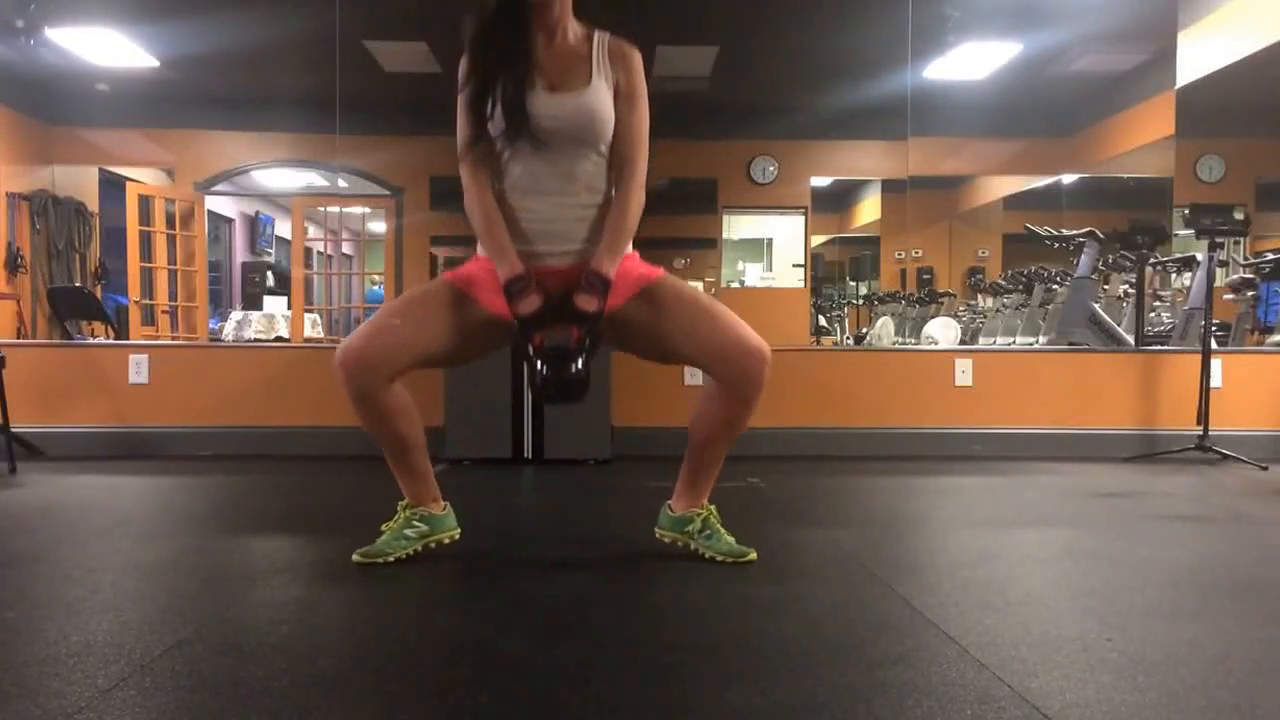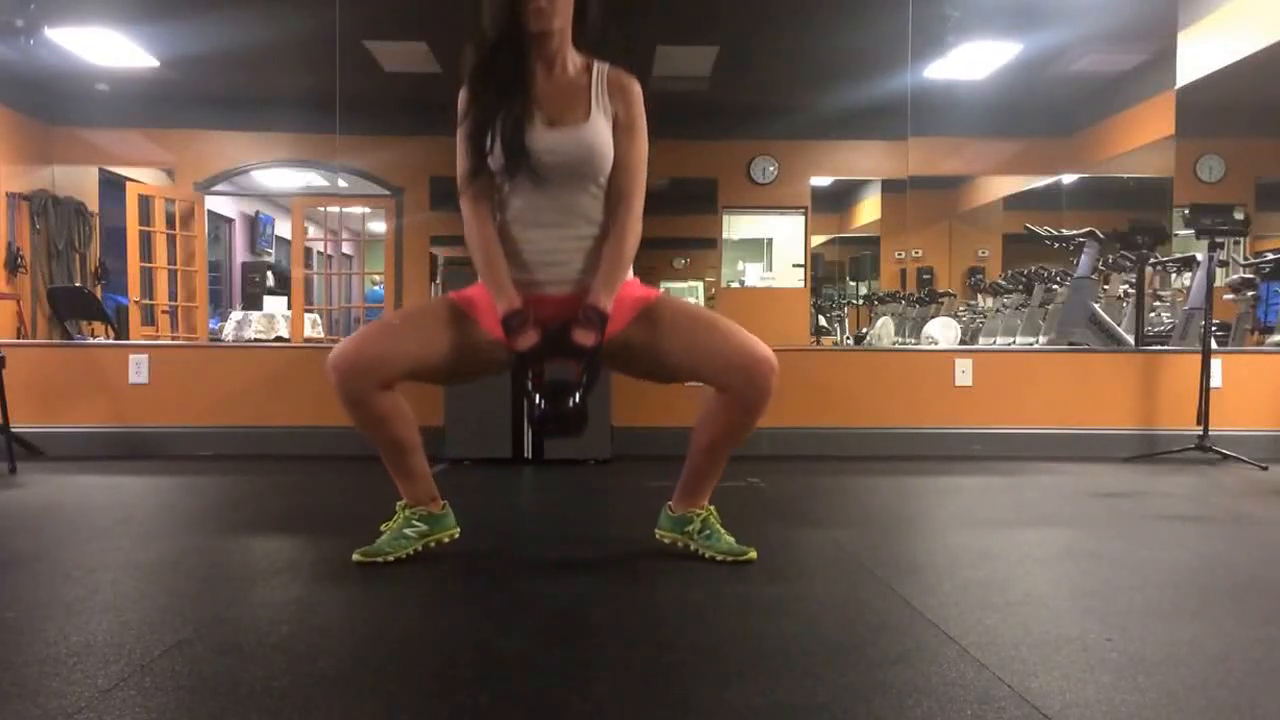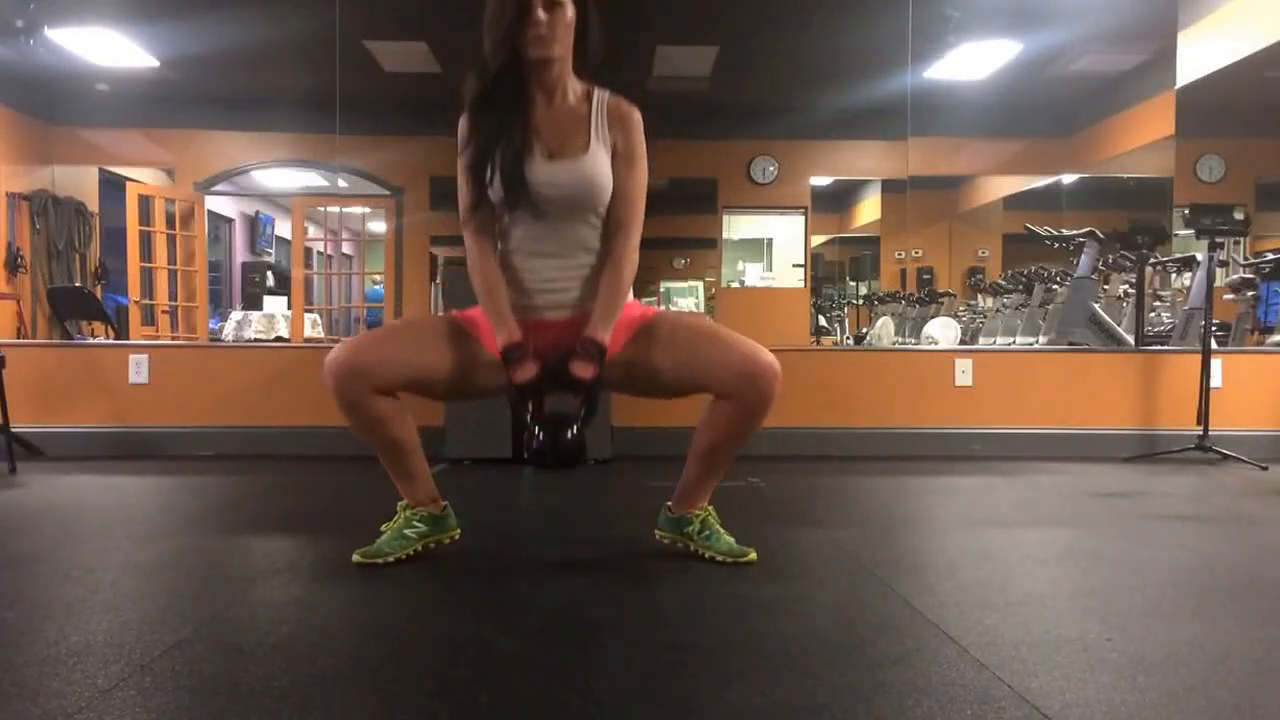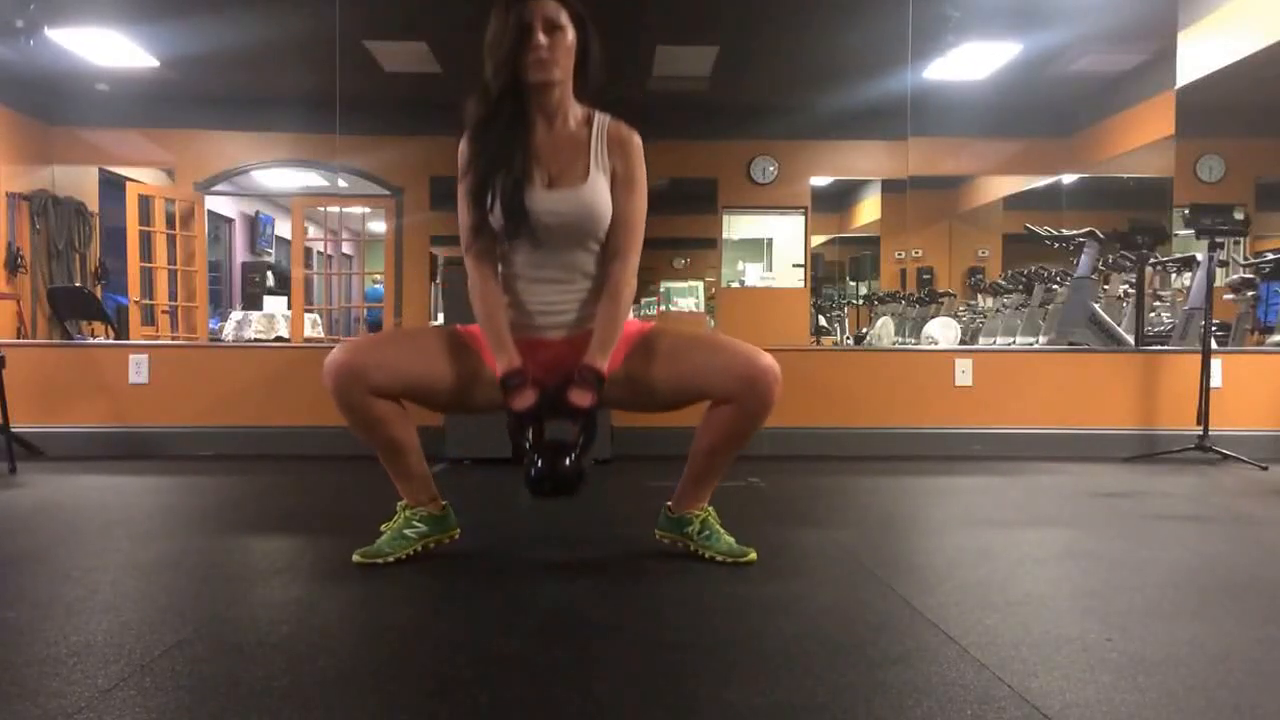
dt=0.1s
person 1, frame 1
left shoulder: (618, 61)
right shoulder: (482, 62)
left elbow: (630, 181)
right elbow: (476, 179)
left wrist: (599, 276)
right wrist: (513, 279)
left hip: (604, 276)
right hip: (507, 279)
left knee: (747, 359)
right knee: (359, 359)
left ankle: (687, 510)
right ankle: (425, 508)
person 1, frame 2
left shoulder: (618, 91)
right shoulder: (481, 91)
left elbow: (628, 209)
right elbow: (475, 207)
left wrist: (597, 310)
right wrist: (511, 312)
left hip: (607, 298)
right hip: (505, 300)
left knee: (754, 368)
right knee: (351, 364)
left ankle: (686, 512)
right ankle: (424, 509)
person 1, frame 3
left shoulder: (619, 120)
right shoulder: (480, 121)
left elbow: (625, 239)
right elbow: (478, 239)
left wrist: (596, 342)
right wrist: (509, 345)
left hip: (604, 327)
right hip: (509, 330)
left knee: (757, 374)
right knee: (348, 368)
left ankle: (686, 512)
right ankle: (425, 510)
person 1, frame 4
left shoulder: (619, 144)
right shoulder: (481, 143)
left elbow: (624, 263)
right elbow: (478, 261)
left wrist: (594, 367)
right wrist: (508, 369)
left hip: (603, 343)
right hip: (508, 344)
left knee: (758, 378)
right knee: (346, 370)
left ankle: (686, 512)
right ankle: (425, 511)
